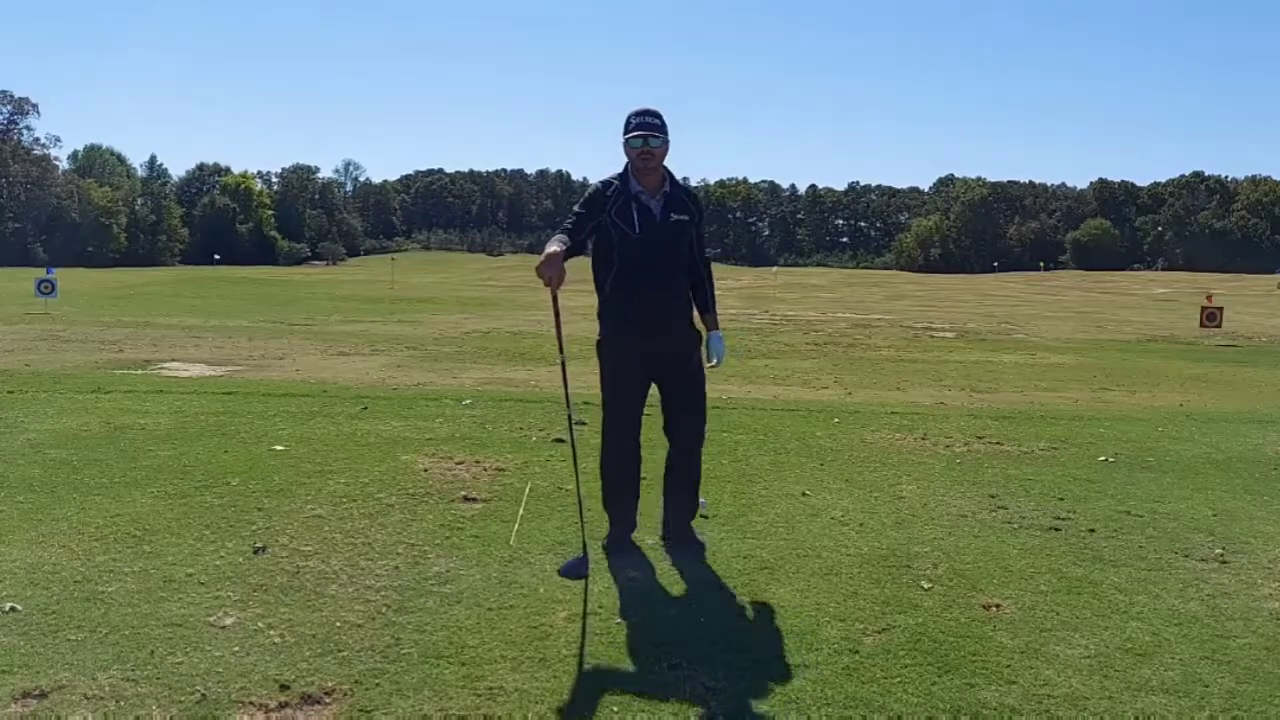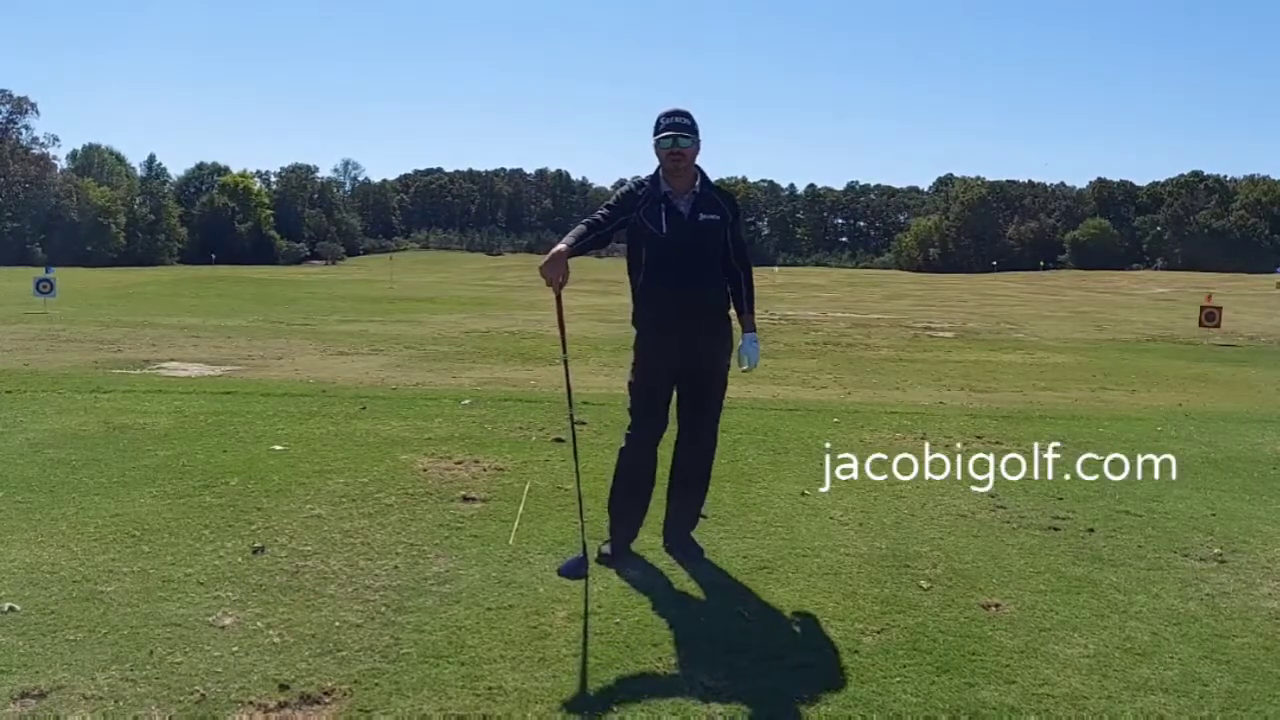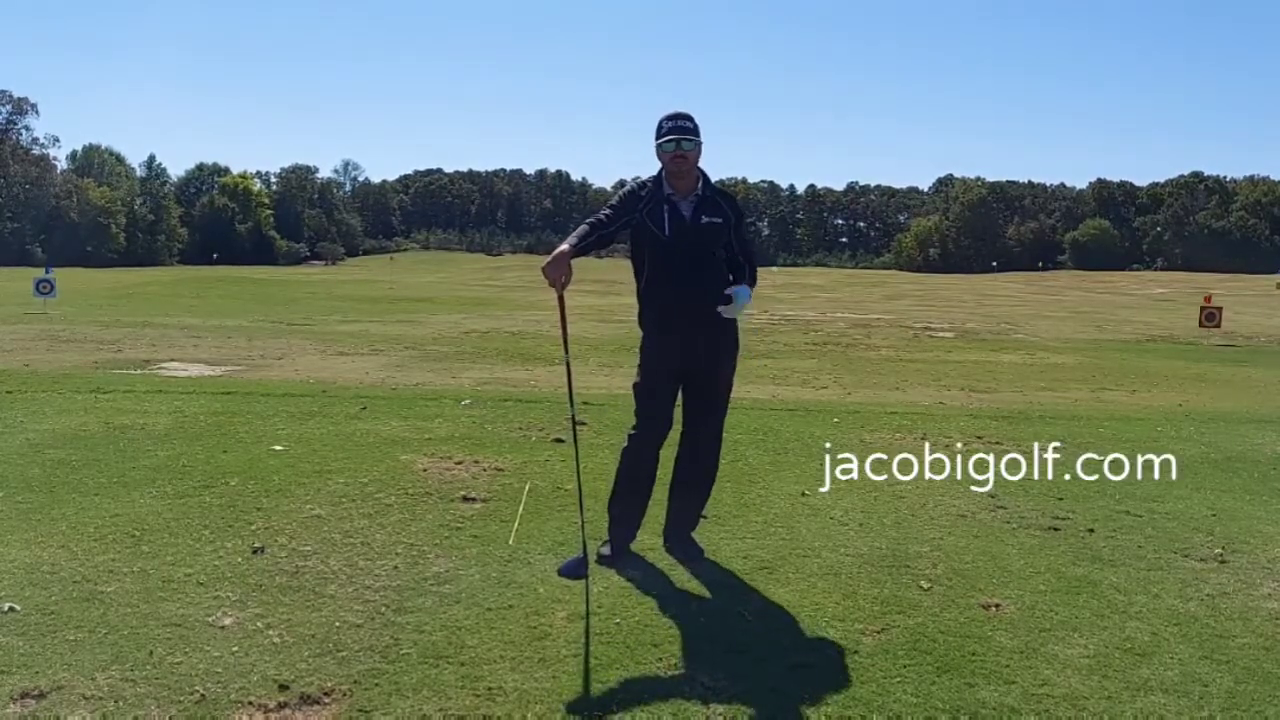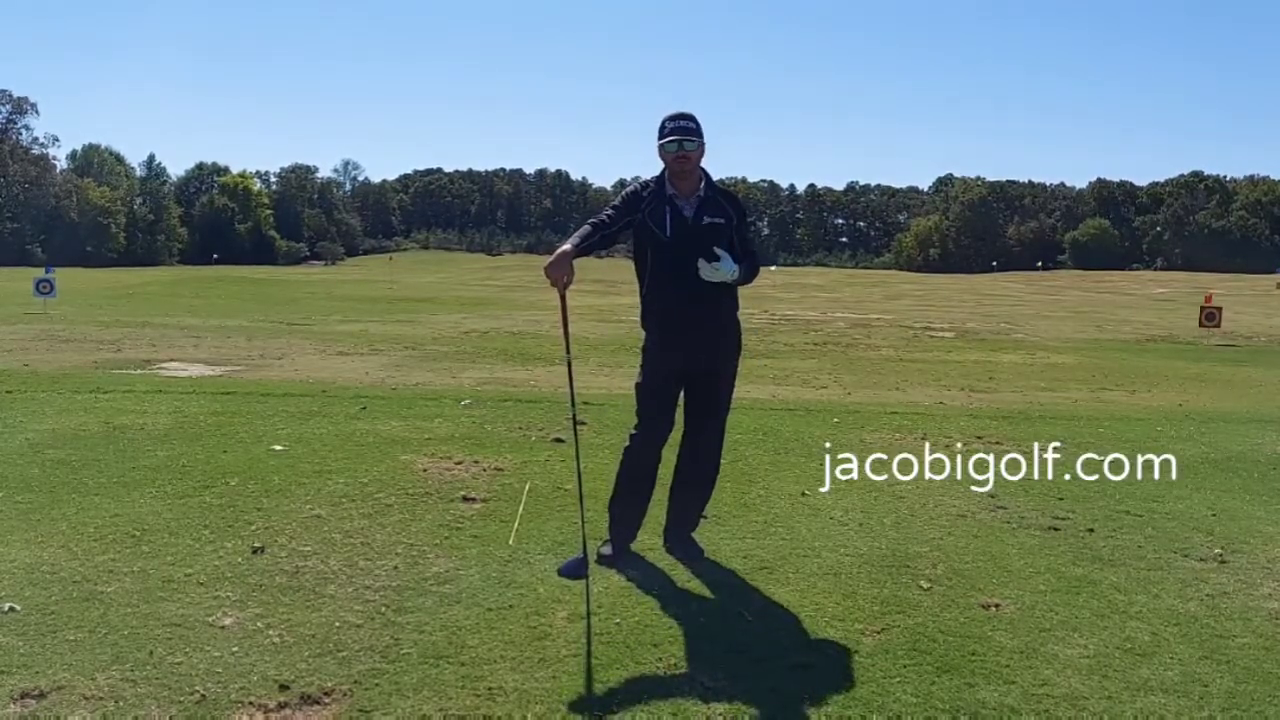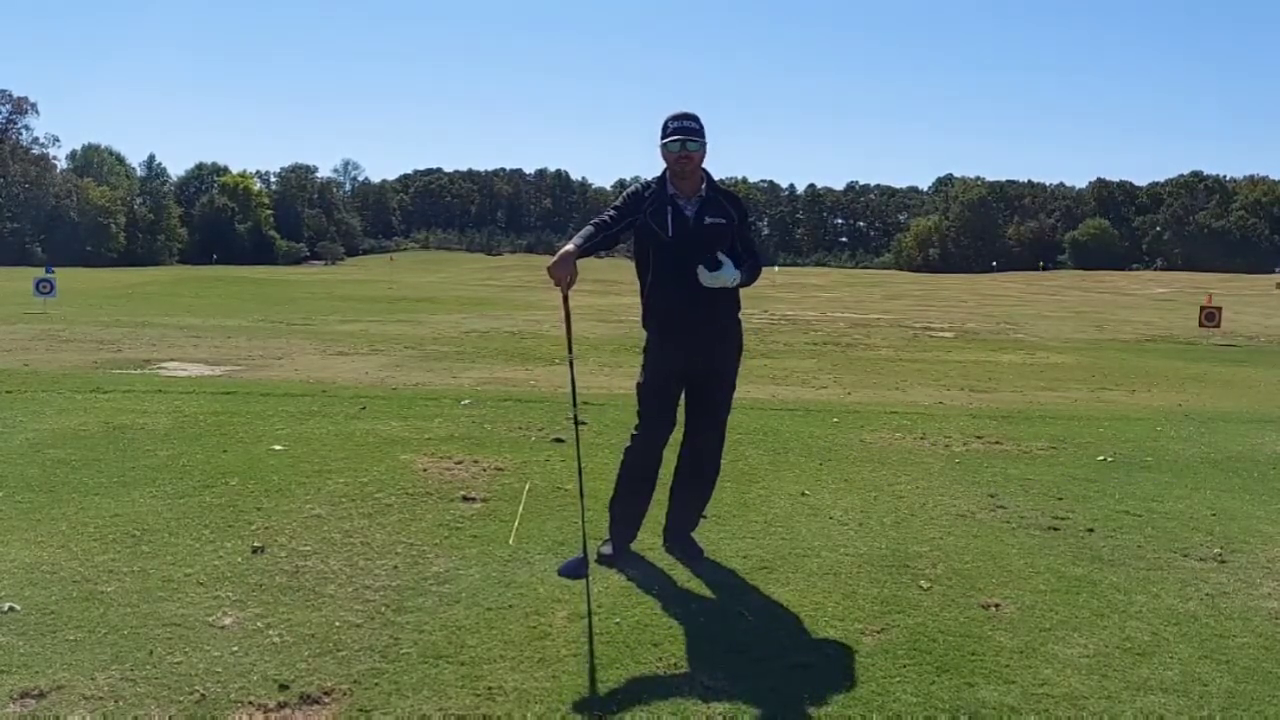
dt=1s
person 1, frame 1
left shoulder: (687, 202)
right shoulder: (605, 196)
left elbow: (698, 267)
right elbow: (574, 229)
left wrist: (712, 328)
right wrist: (556, 250)
left hip: (678, 334)
right hip: (622, 336)
left knee: (688, 429)
right knee: (620, 433)
left ankle: (678, 524)
right ankle: (620, 525)
person 1, frame 2
left shoulder: (722, 203)
right shoulder: (637, 196)
left elbow: (738, 269)
right elbow: (598, 225)
left wrist: (749, 331)
right wrist: (563, 249)
left hip: (711, 337)
right hip: (655, 335)
left knee: (699, 438)
right knee: (642, 434)
left ankle: (680, 531)
right ankle: (620, 533)
person 1, frame 3
left shoulder: (724, 204)
right shoulder: (640, 197)
left elbow: (745, 262)
right elbow: (601, 224)
left wrist: (744, 289)
right wrist: (567, 249)
left hip: (716, 339)
right hip: (661, 336)
left knee: (703, 439)
right knee: (647, 434)
left ankle: (680, 532)
right ankle: (620, 533)
person 1, frame 4
left shoulder: (727, 204)
right shoulder: (643, 198)
left elbow: (751, 263)
right elbow: (604, 224)
left wrist: (734, 271)
right wrist: (569, 249)
left hip: (718, 341)
right hip: (663, 339)
left knee: (705, 441)
right knee: (648, 436)
left ankle: (680, 531)
right ankle: (620, 533)
person 1, frame 5
left shoulder: (728, 205)
right shoulder: (644, 198)
left elbow: (752, 263)
right elbow: (606, 225)
left wrist: (735, 274)
right wrist: (572, 249)
left hip: (719, 342)
right hip: (664, 340)
left knee: (705, 441)
right knee: (649, 436)
left ankle: (680, 531)
right ankle: (620, 533)
